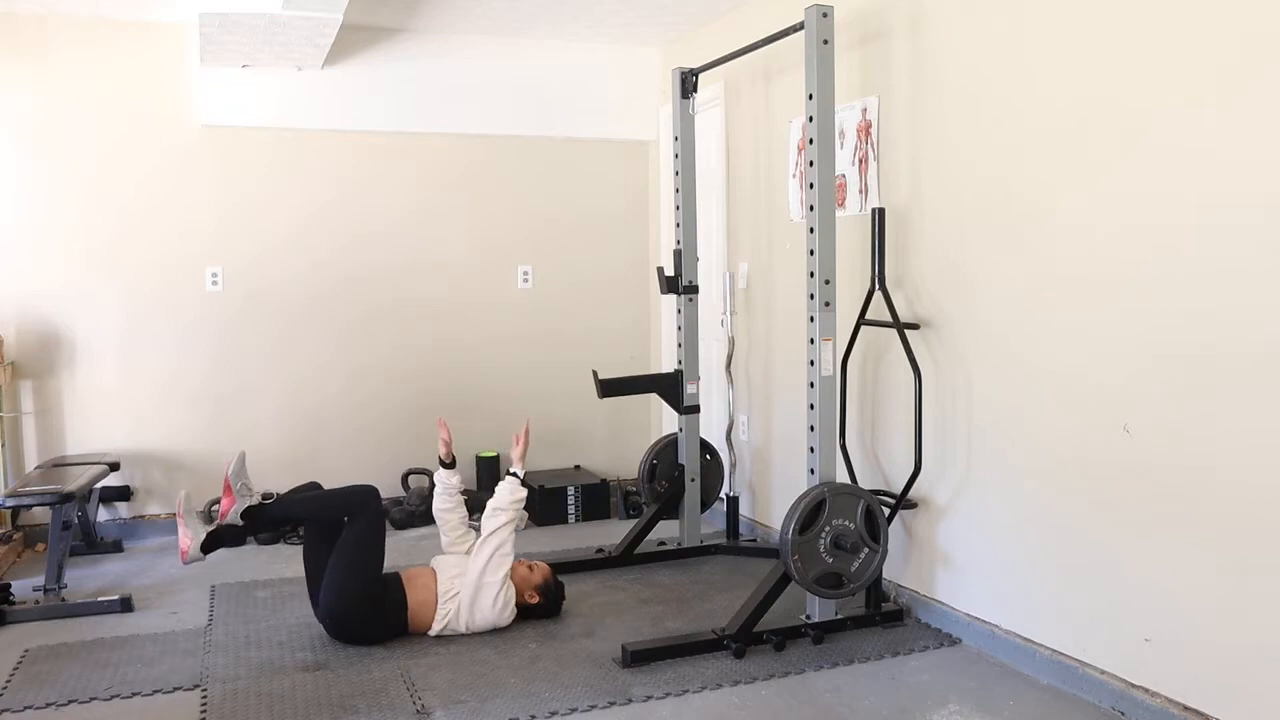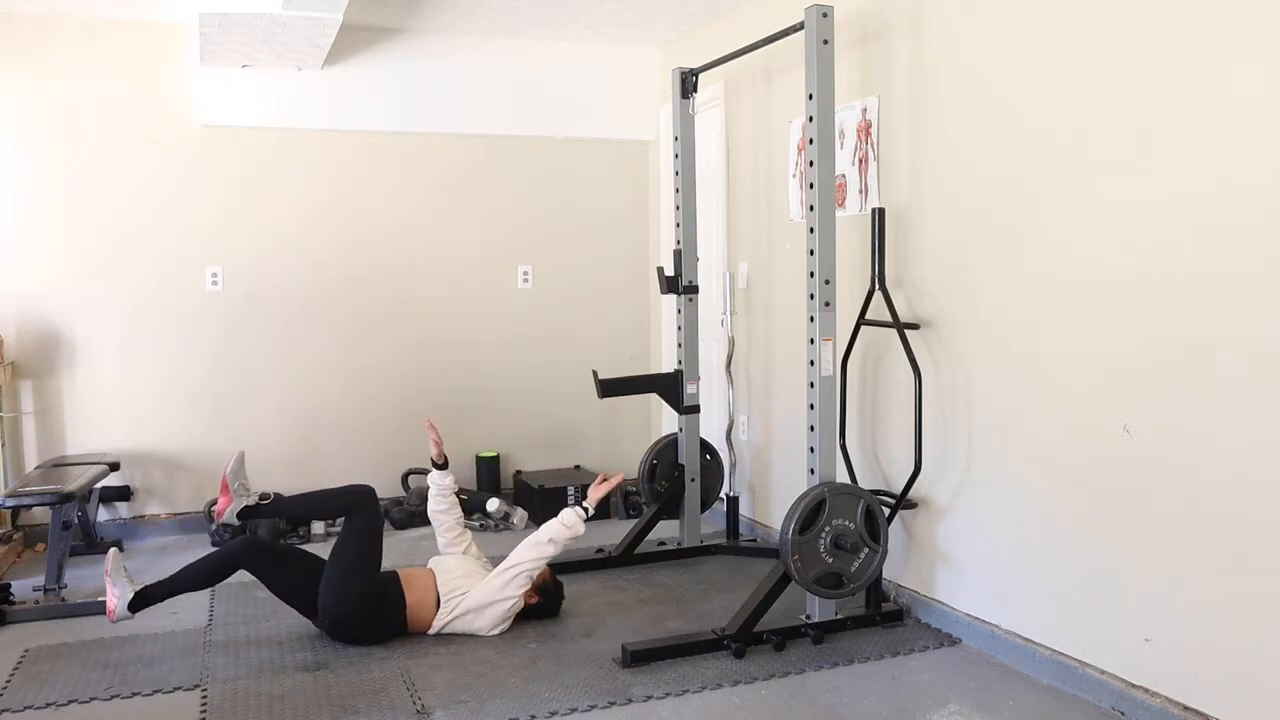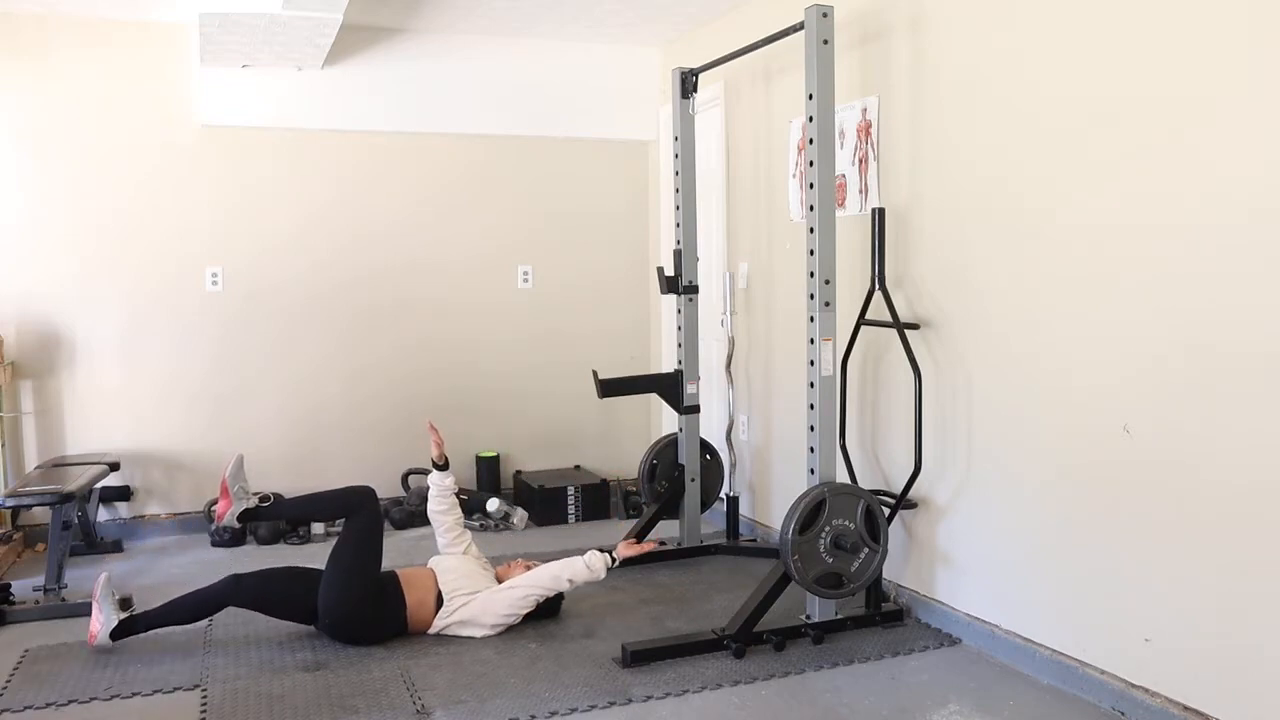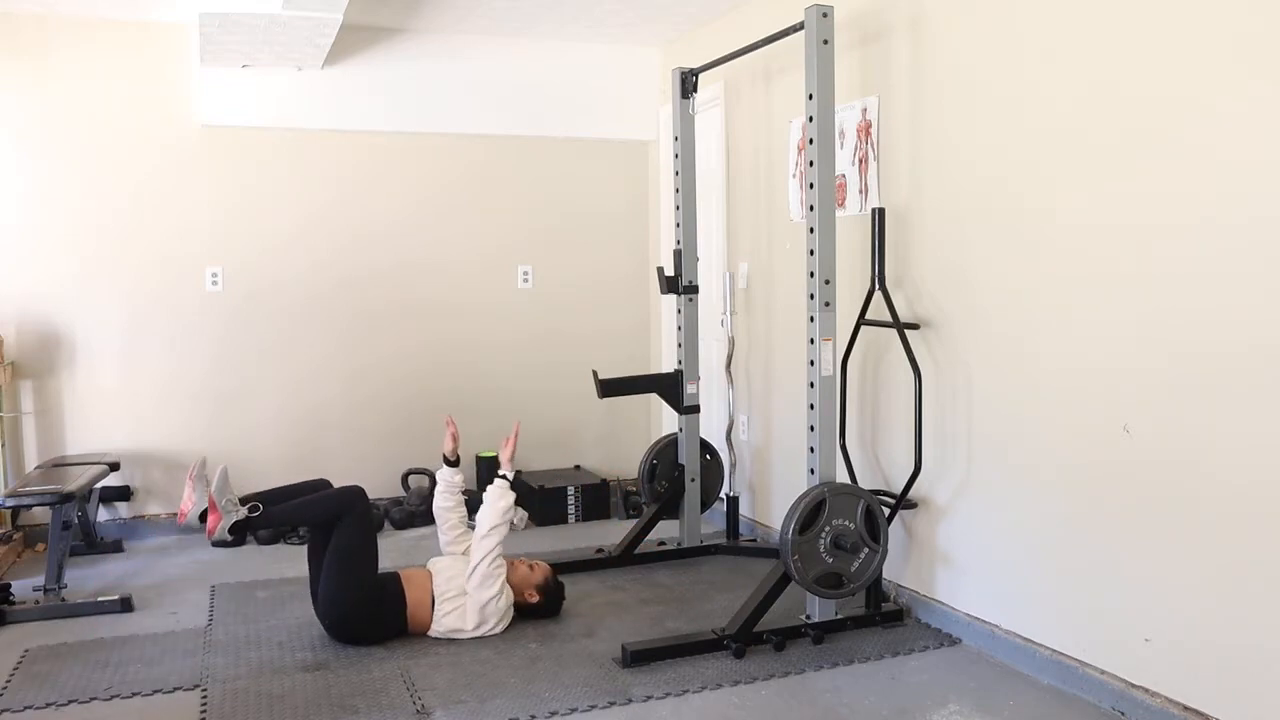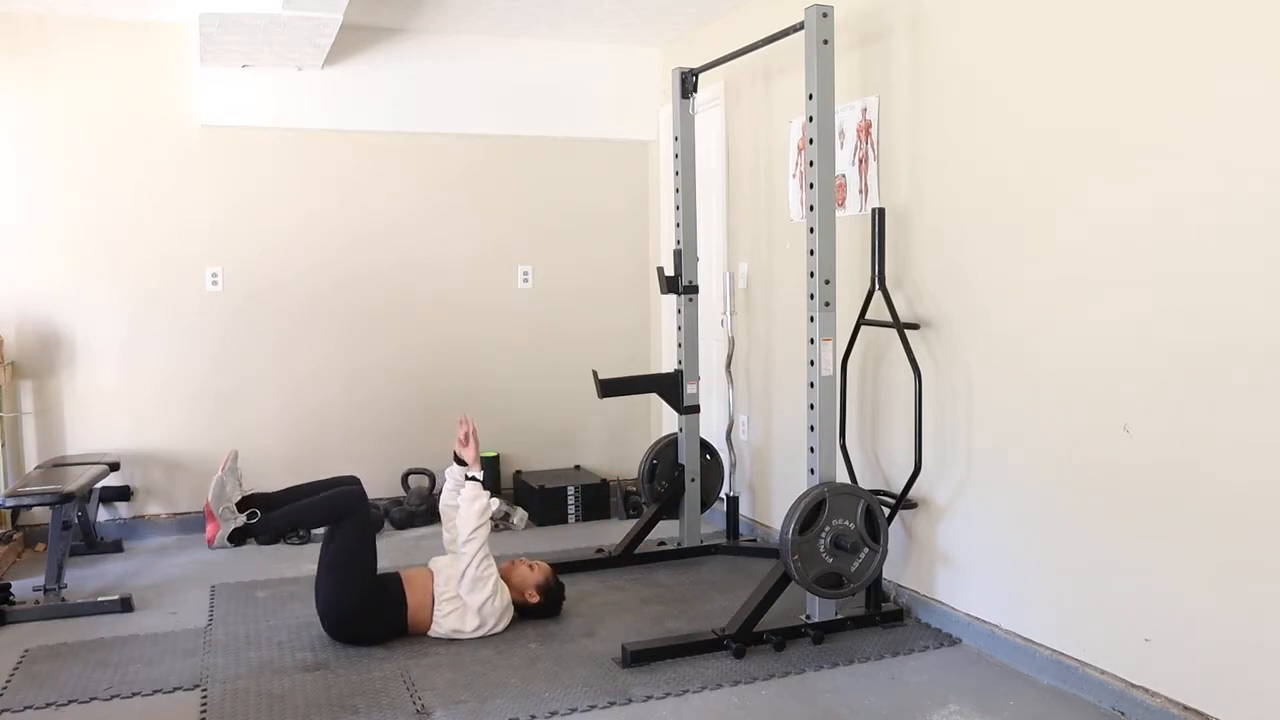
dt=1s
person 1, frame 1
left shoulder: (498, 604)
right shoulder: (476, 571)
left elbow: (497, 531)
right elbow: (455, 528)
left wrist: (516, 471)
right wrist: (448, 463)
left hip: (354, 615)
right hip: (346, 603)
left knee: (366, 498)
right knee: (312, 491)
left ankle: (248, 509)
right ankle: (205, 542)
person 1, frame 2
left shoulder: (501, 605)
right shoulder: (481, 571)
left elbow: (539, 546)
right elbow: (449, 525)
left wrist: (585, 508)
right wrist: (441, 465)
left hip: (358, 615)
right hip: (349, 604)
left knee: (363, 497)
right knee: (246, 550)
left ankle: (250, 504)
right ankle: (134, 600)
person 1, frame 3
left shoulder: (501, 605)
right shoulder: (476, 567)
left elbow: (558, 576)
right elbow: (447, 521)
left wrist: (610, 557)
right wrist: (441, 465)
left hip: (358, 615)
right hip: (348, 603)
left knee: (364, 499)
right knee: (236, 587)
left ankle: (249, 508)
right ankle: (119, 626)
person 1, frame 4
left shoulder: (496, 603)
right shoulder: (475, 570)
left elbow: (490, 537)
right elbow: (454, 526)
left wrist: (505, 472)
right wrist: (451, 461)
left hip: (354, 614)
right hip: (347, 603)
left knee: (353, 498)
right knee: (324, 489)
left ankle: (236, 522)
right ankle: (230, 513)
person 1, frame 5
left shoulder: (494, 605)
right shoulder: (484, 580)
left elbow: (474, 540)
right elbow: (455, 524)
left wrist: (474, 471)
right wrist: (459, 461)
left hip: (355, 615)
right hip: (354, 601)
left knee: (350, 501)
right knee: (349, 487)
left ankle: (237, 529)
right ankle: (243, 503)
